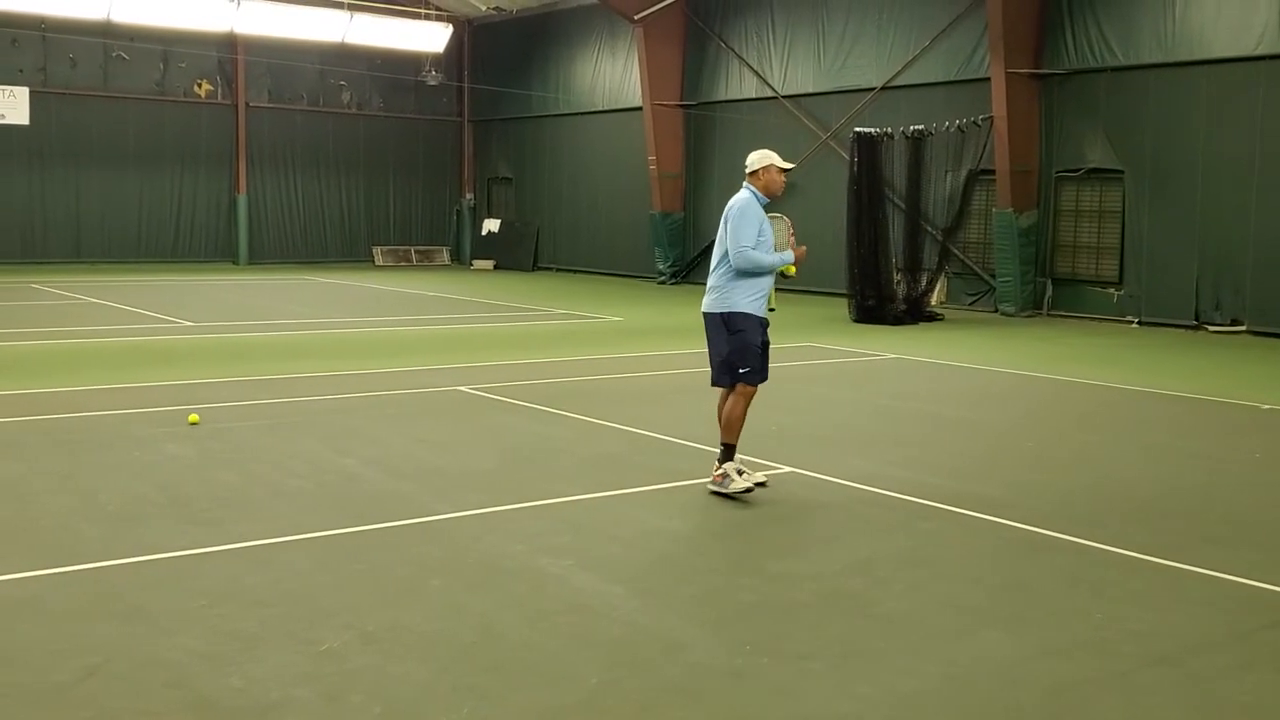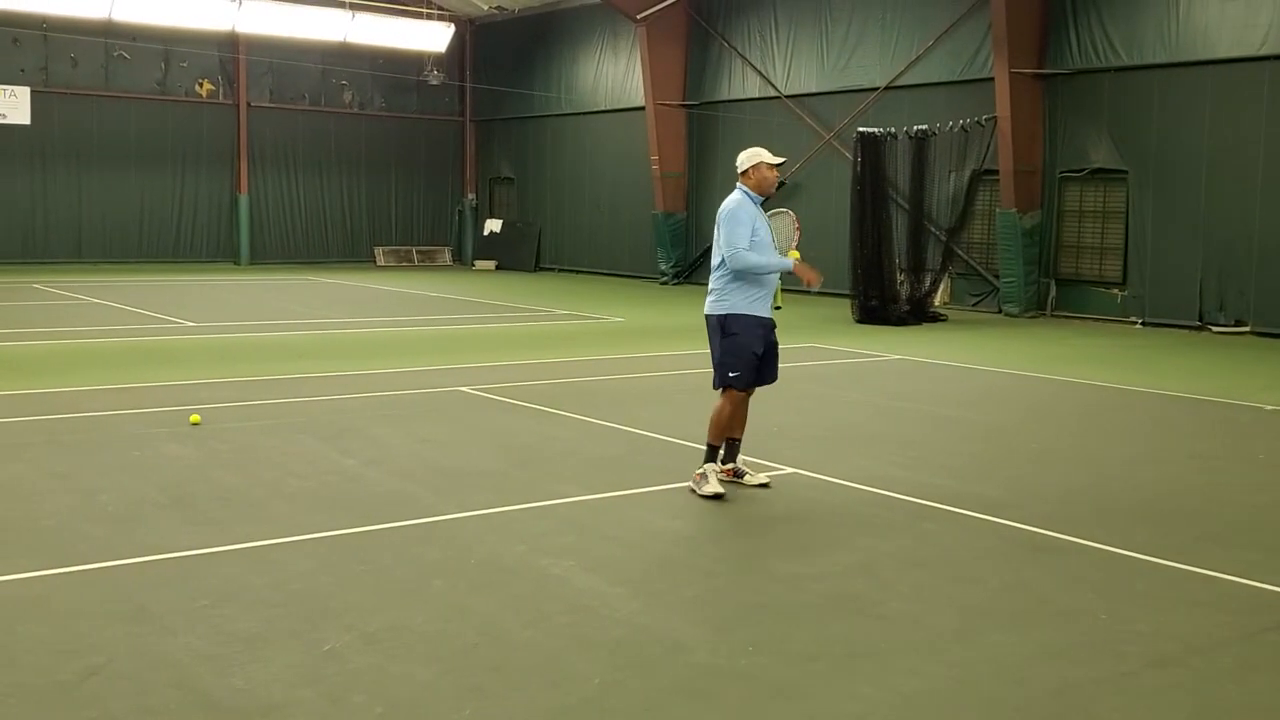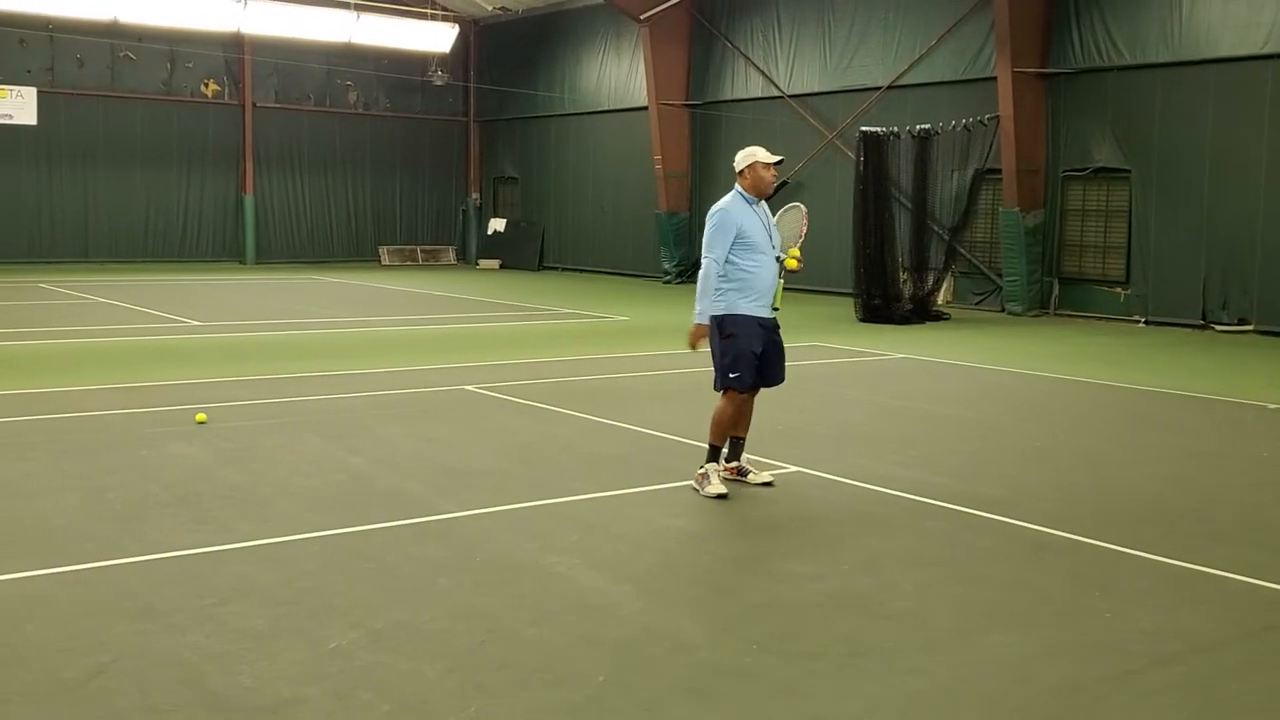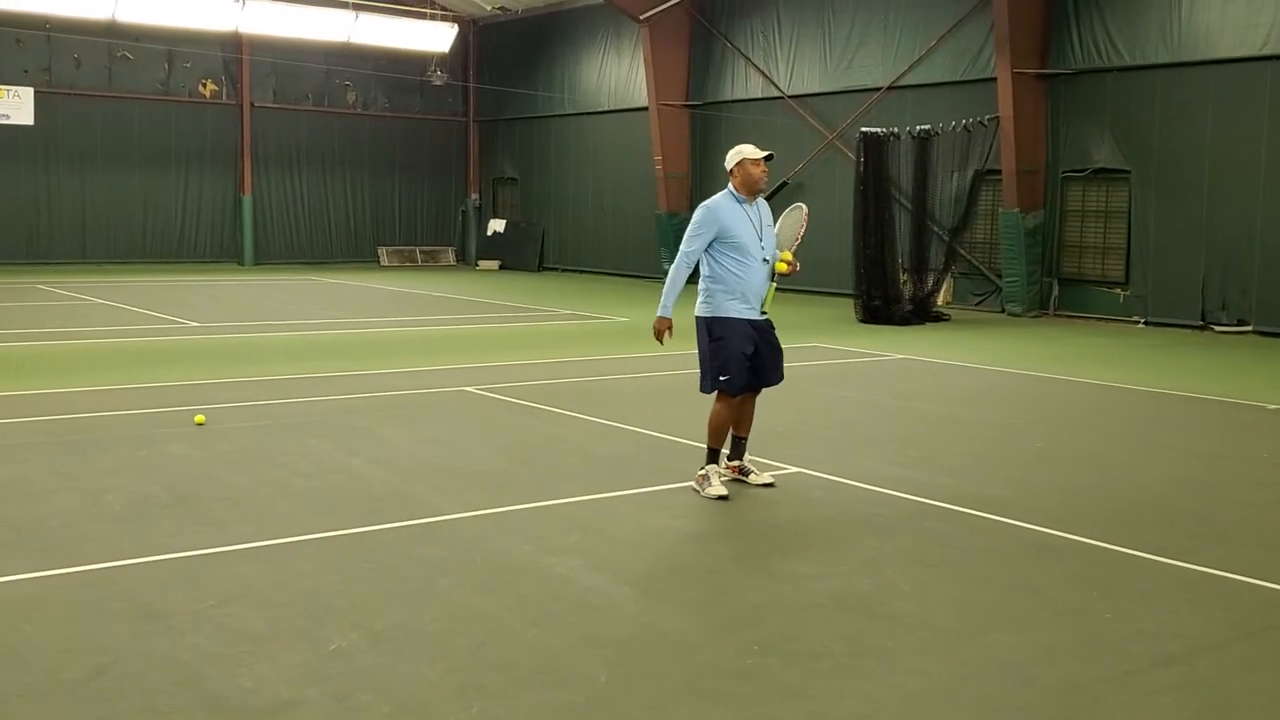
dt=0.3s
person 1, frame 1
left shoulder: (753, 205)
right shoulder: (745, 205)
right elbow: (742, 258)
left wrist: (781, 260)
right wrist: (789, 257)
left hip: (746, 311)
right hip: (732, 311)
left knee: (735, 386)
right knee: (743, 387)
left ankle: (727, 462)
right ankle: (725, 470)
person 1, frame 2
left shoulder: (752, 207)
right shoulder: (737, 207)
right elbow: (737, 259)
left wrist: (787, 265)
right wrist: (791, 266)
left hip: (755, 314)
right hip: (734, 314)
left knee: (745, 390)
right knee: (733, 391)
left ankle: (730, 463)
right ankle: (706, 469)
person 1, frame 3
left shoulder: (762, 209)
right shoulder: (726, 211)
right elbow: (710, 266)
left wrist: (786, 262)
right wrist: (700, 318)
left hip: (761, 316)
right hip: (733, 317)
left knee: (750, 390)
right knee: (734, 392)
left ankle: (733, 461)
right ankle: (708, 468)
person 1, frame 4
left shoulder: (763, 208)
right shoulder: (714, 209)
right elbow: (684, 260)
left wrist: (783, 265)
right wrist: (665, 310)
left hip: (757, 316)
right hip: (724, 317)
left knee: (751, 389)
right knee: (729, 393)
left ankle: (736, 461)
right ankle: (708, 469)
